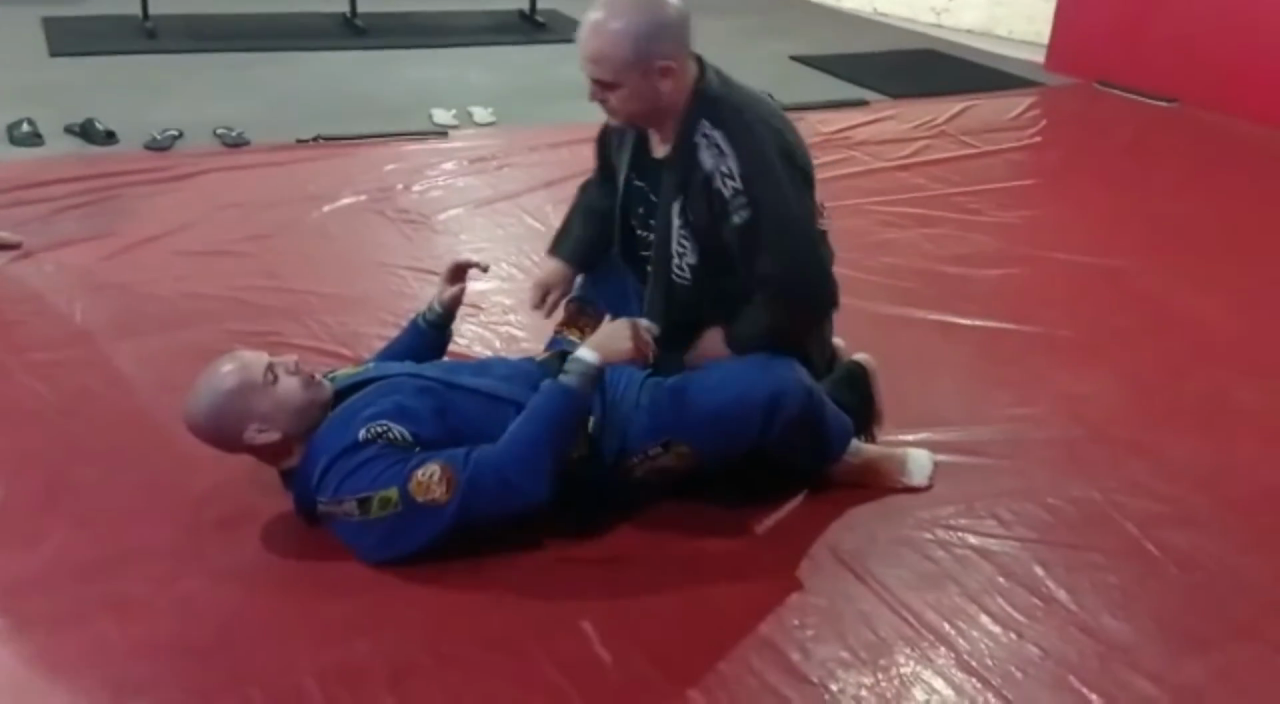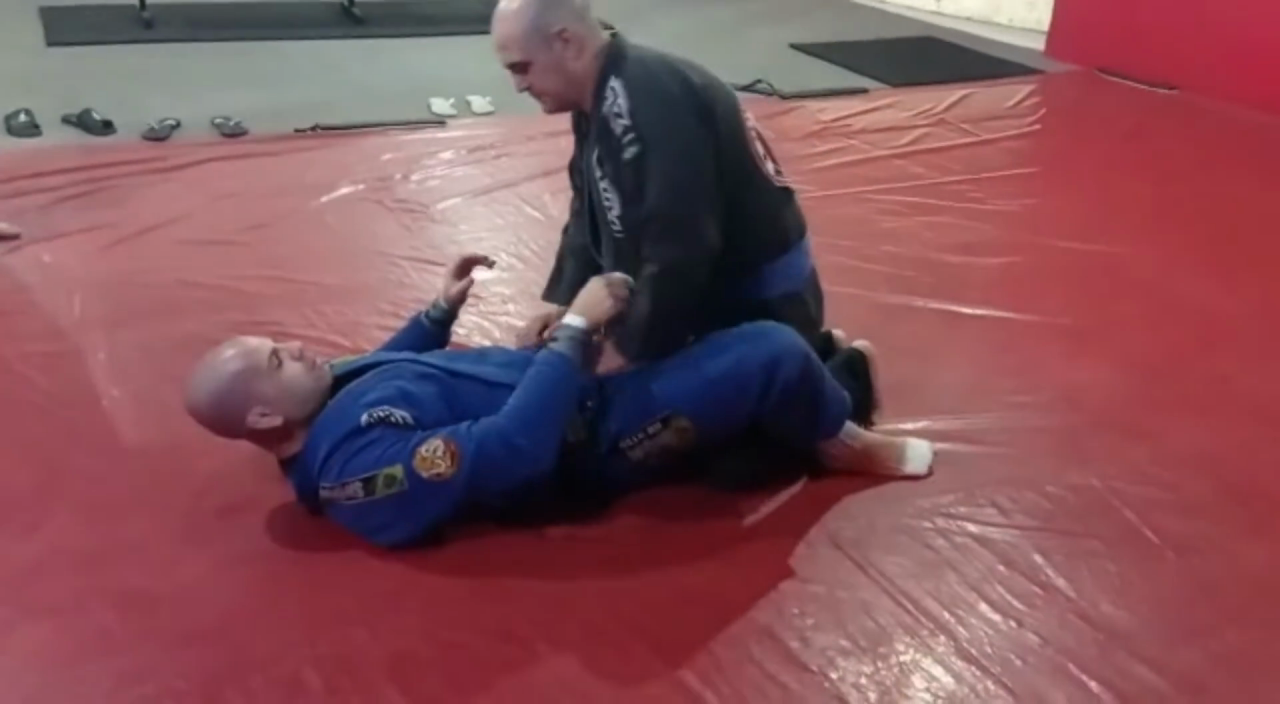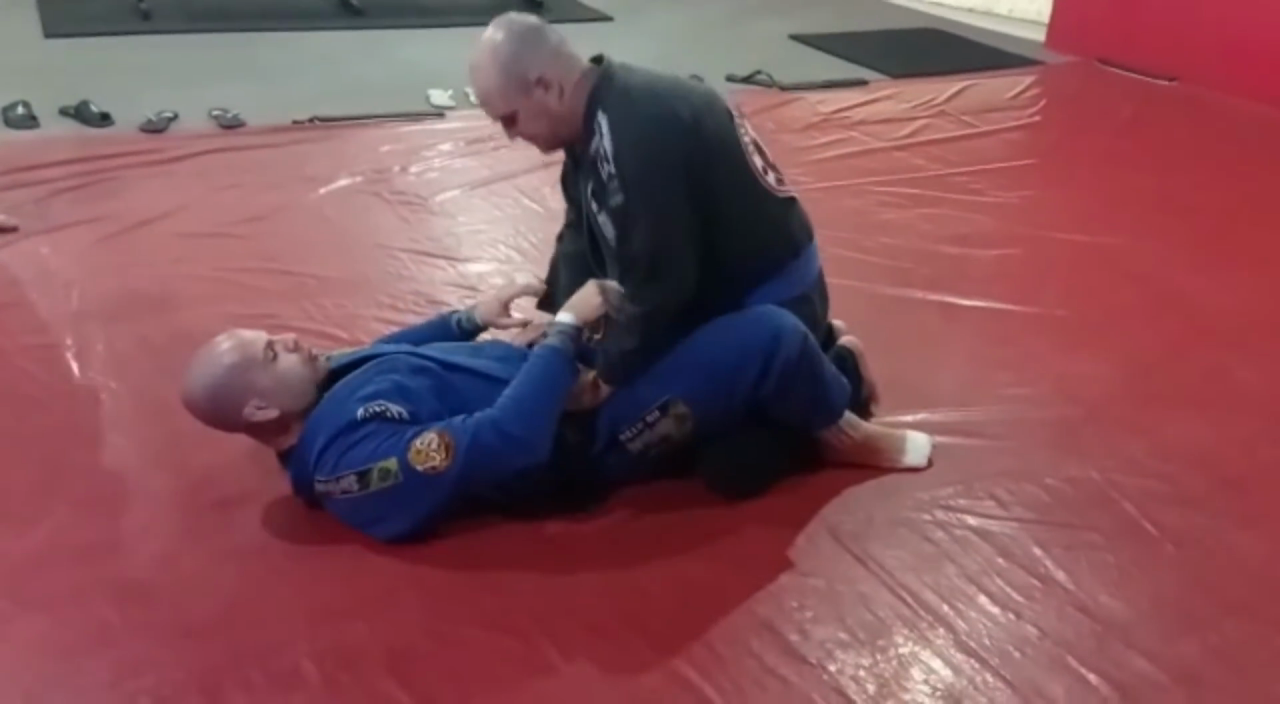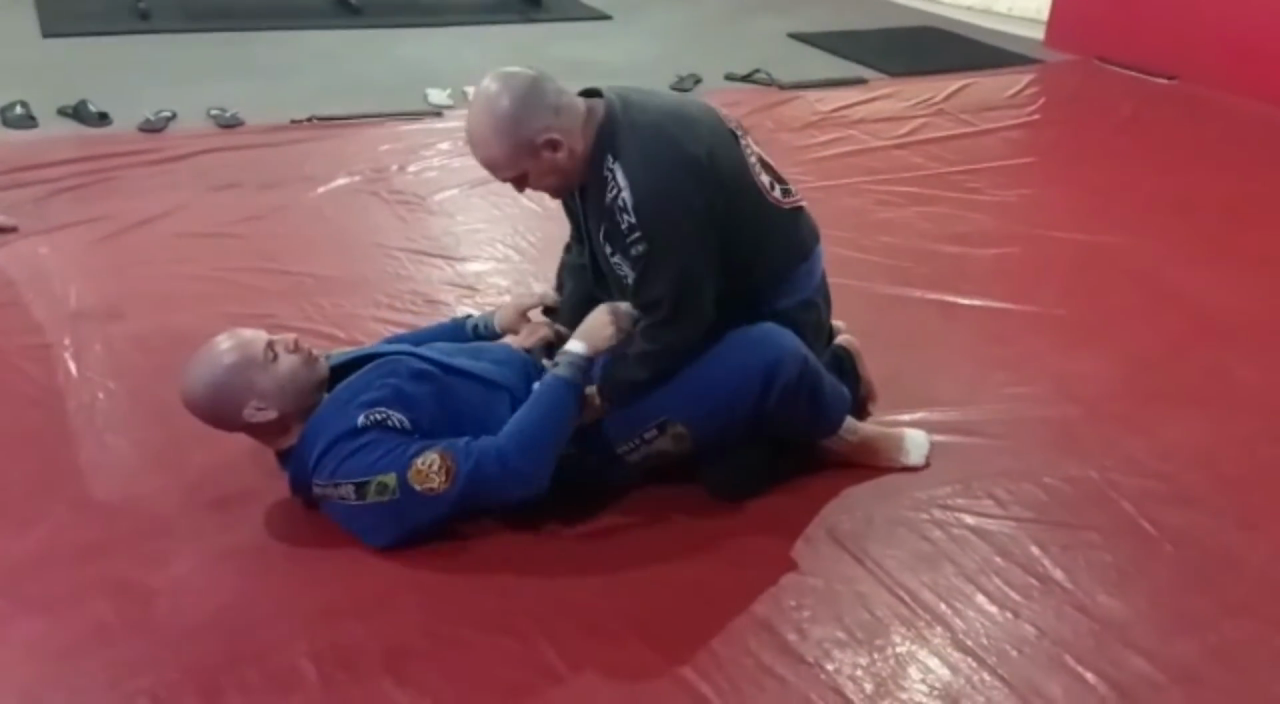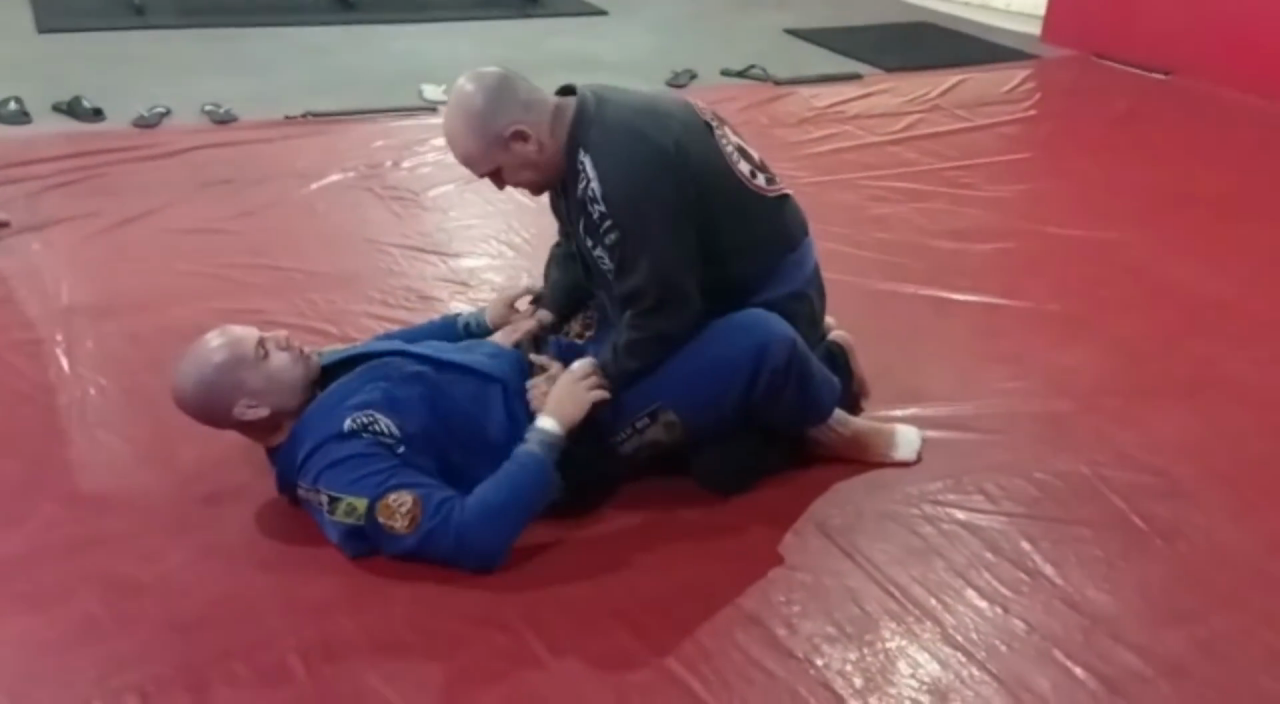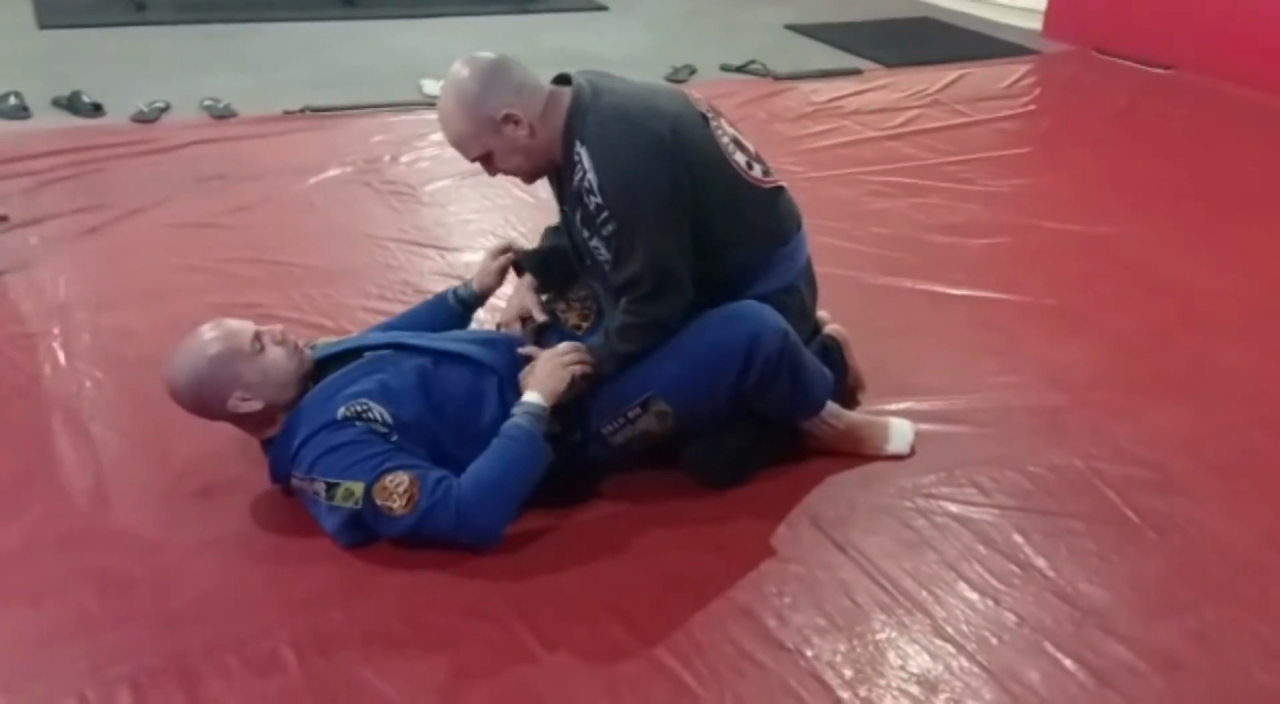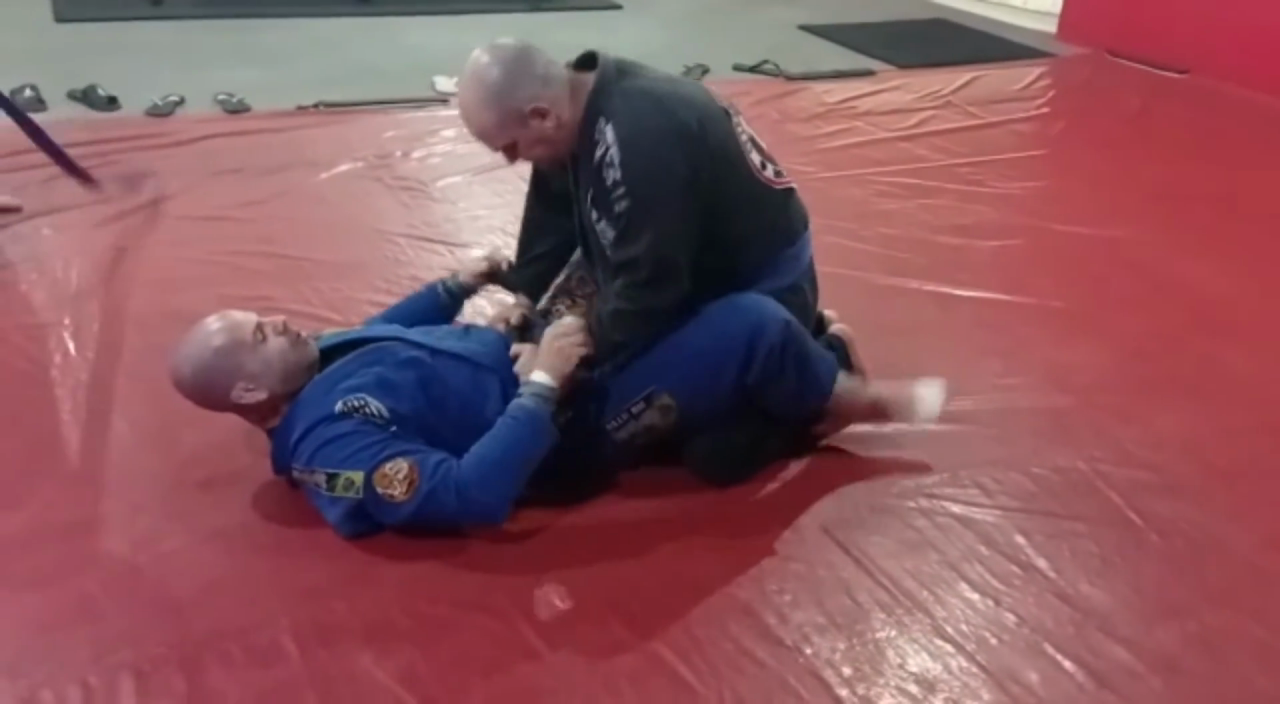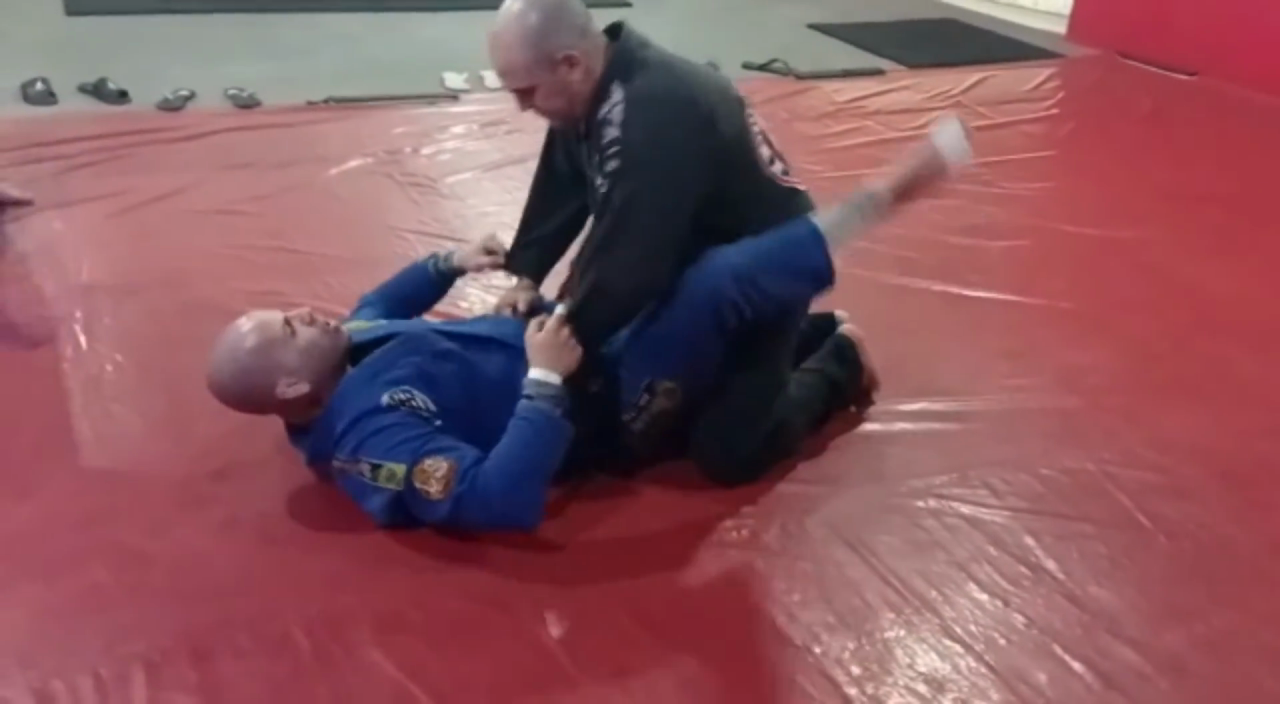
dt=0.4s
person 1, frame 1
left shoulder: (325, 408)
right shoulder: (356, 481)
right elbow: (510, 479)
left wrist: (437, 311)
right wrist: (593, 361)
left hip: (557, 374)
right hip: (596, 443)
right knee: (776, 384)
right ankle: (847, 460)
person 1, frame 2
left shoulder: (327, 402)
right shoulder: (359, 464)
right elbow: (515, 449)
left wrist: (441, 306)
right wrist: (577, 327)
left hip: (574, 381)
right hip: (594, 435)
right knee: (772, 351)
right ankle: (845, 445)
person 1, frame 3
left shoulder: (324, 392)
right shoulder: (354, 456)
left elbow: (393, 352)
right elbow: (511, 440)
left wrist: (471, 317)
right wrist: (570, 325)
left hip: (562, 378)
right hip: (590, 433)
right knee: (769, 334)
left ankle: (807, 365)
right ankle: (846, 436)
person 1, frame 4
left shoulder: (327, 387)
right shoulder: (352, 461)
left elbow: (402, 350)
right elbow: (513, 468)
left wrist: (492, 324)
right wrist: (577, 352)
left hip: (557, 375)
right hip: (587, 435)
right knee: (770, 355)
left ankle: (809, 348)
right ankle: (845, 438)
person 1, frame 5
left shoulder: (318, 384)
right shoulder: (339, 465)
left elbow: (393, 347)
right elbow: (475, 538)
left wrist: (482, 321)
right wrist: (554, 428)
left hip: (548, 364)
right hip: (577, 425)
right knee: (757, 340)
left ankle: (799, 364)
right ankle: (835, 431)
person 1, frame 6
left shoulder: (316, 375)
right shoulder: (333, 454)
left elbow: (389, 338)
right elbow: (473, 514)
left wrist: (470, 292)
right wrist: (538, 403)
left hip: (537, 359)
right hip: (570, 424)
right knee: (750, 332)
left ankle: (793, 352)
right ankle: (830, 424)
person 1, frame 7
left shoulder: (317, 361)
right shoulder: (332, 444)
left elbow: (392, 330)
right elbow: (474, 493)
left wrist: (461, 285)
right wrist: (542, 381)
left hip: (534, 354)
right hip: (574, 422)
right knee: (747, 326)
left ankle: (797, 376)
right ankle: (849, 399)
person 1, frame 8
left shoulder: (344, 353)
right shoulder: (375, 437)
left elbow: (371, 308)
right elbow: (503, 498)
left wrist: (447, 263)
right wrist: (541, 379)
left hip: (545, 343)
right hip: (606, 413)
right knee: (717, 280)
right ankle: (885, 192)
person 2, frame 1
left shoulder: (748, 151)
right shoulder: (634, 113)
left elbow: (806, 292)
right elbow: (606, 189)
left wrist: (732, 344)
right wrist: (565, 257)
person 2, frame 2
left shoulder: (649, 103)
right shoulder: (602, 102)
left elbow: (679, 244)
right elbow: (592, 215)
left wrist: (631, 346)
right wrist: (562, 301)
left hip: (756, 298)
right hip: (703, 289)
person 2, frame 3
left shoulder: (635, 135)
right shoulder: (601, 106)
left elbow: (656, 282)
right elbow: (582, 231)
left wrist: (609, 375)
right wrist: (552, 319)
left hip: (766, 294)
right hip: (711, 281)
left knee: (734, 462)
person 2, frame 4
left shoulder: (652, 179)
right shoulder: (596, 123)
left elbow: (673, 319)
right elbow: (588, 245)
left wrist: (602, 393)
right wrist: (562, 326)
left hip: (772, 298)
right hip: (711, 286)
left knee: (731, 467)
left ankle: (835, 376)
right ankle: (808, 354)
person 2, frame 5
left shoulder: (622, 168)
right shoulder: (583, 119)
left elbow: (659, 311)
right elbow: (579, 241)
right wrist: (550, 312)
left hip: (765, 290)
right hip: (704, 276)
left knee: (722, 464)
person 2, frame 6
left shoulder: (620, 156)
right shoulder: (580, 104)
left elbow: (653, 299)
right elbow: (580, 226)
right wrist: (535, 277)
left hip: (759, 280)
right hip: (702, 265)
left knee: (714, 457)
left ankle: (823, 366)
right ankle: (795, 342)
person 2, frame 7
left shoulder: (647, 144)
right shoulder: (579, 90)
left elbow: (647, 285)
right elbow: (552, 203)
right wrist: (525, 295)
left hip: (758, 276)
right hip: (689, 263)
left knee: (720, 450)
person 2, frame 8
left shoulder: (651, 116)
right shoulder: (601, 81)
left elbow: (630, 262)
right elbow: (563, 206)
left wrist: (569, 334)
right wrist: (527, 277)
right hip: (689, 249)
left knee: (727, 451)
left ankle: (830, 370)
